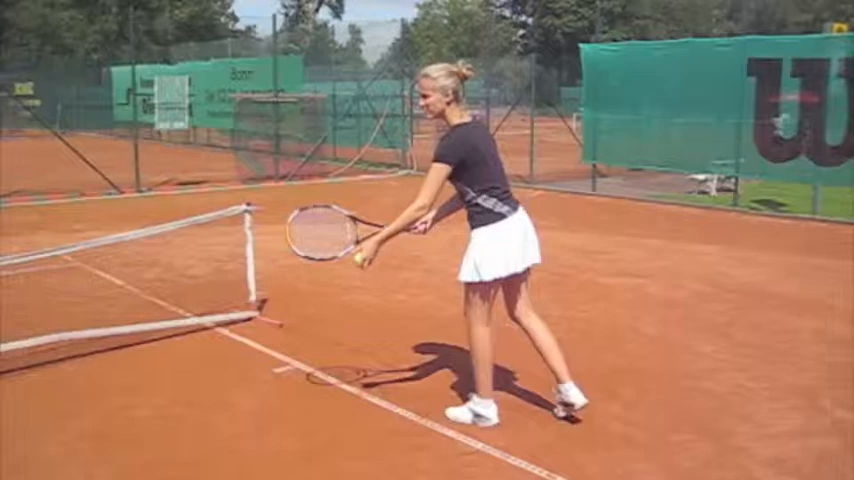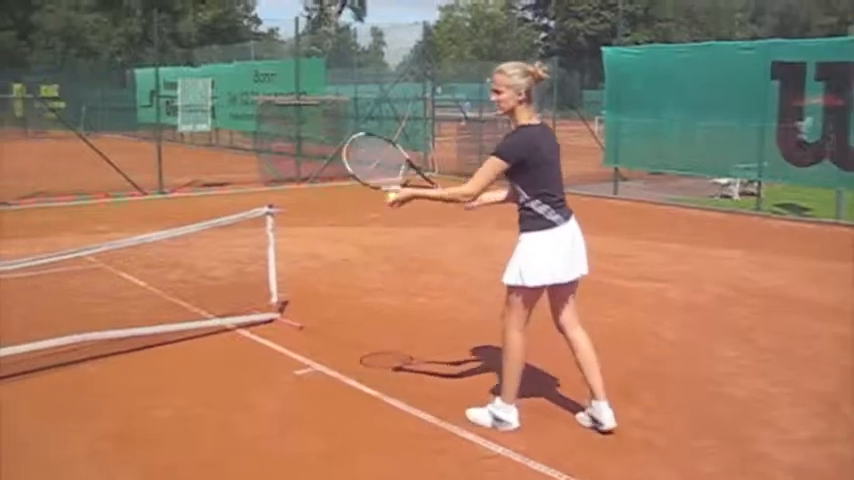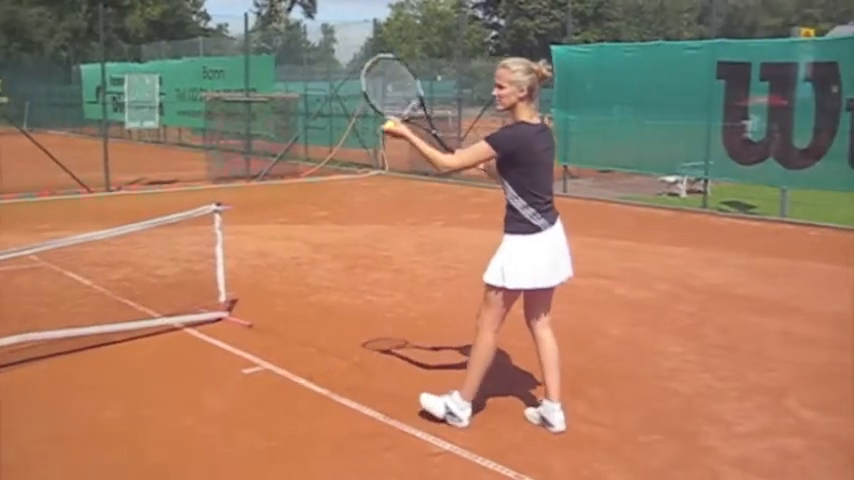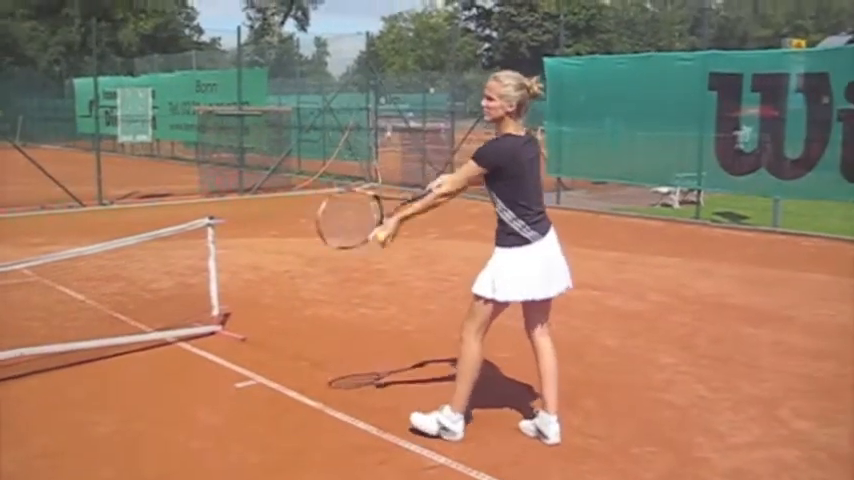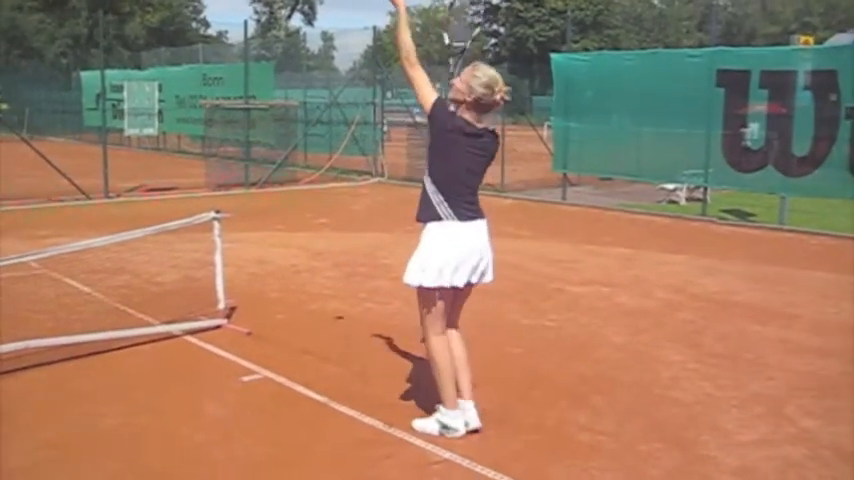
dt=0.5s
person 1, frame 1
left shoulder: (453, 142)
right shoulder: (475, 128)
left elbow: (420, 205)
left wrist: (378, 239)
right wrist: (434, 218)
left hip: (494, 235)
right hip: (515, 225)
left knee: (477, 318)
right knee: (522, 312)
left ankle: (483, 406)
right ankle: (568, 390)
person 1, frame 2
left shoulder: (518, 141)
right shoulder: (543, 132)
left elbow: (467, 192)
left wrist: (413, 193)
right wrist: (489, 198)
left hip: (542, 241)
right hip: (565, 233)
left knee: (514, 323)
right knee: (568, 322)
left ankle: (505, 409)
right ankle: (601, 407)
person 1, frame 3
left shoulder: (513, 136)
right shoulder: (541, 131)
left elbow: (447, 164)
left wrist: (406, 133)
right wrist: (481, 156)
left hip: (525, 243)
right hip: (548, 236)
left knee: (488, 323)
right knee: (539, 322)
left ankle: (460, 405)
right ankle: (552, 409)
person 1, frame 4
left shoulder: (498, 148)
right shoulder: (527, 142)
left elbow: (447, 192)
left wrist: (397, 219)
right wrist: (449, 178)
left hip: (517, 254)
right hip: (543, 247)
left knee: (472, 332)
right knee: (539, 333)
left ankle: (452, 419)
right ankle: (548, 420)
person 1, frame 5
left shoulder: (444, 120)
right shoulder: (489, 140)
left elbow: (409, 61)
left hip: (444, 238)
right hip: (475, 235)
left knee: (433, 328)
right knee: (448, 325)
left ankle: (451, 415)
right ankle: (466, 406)
